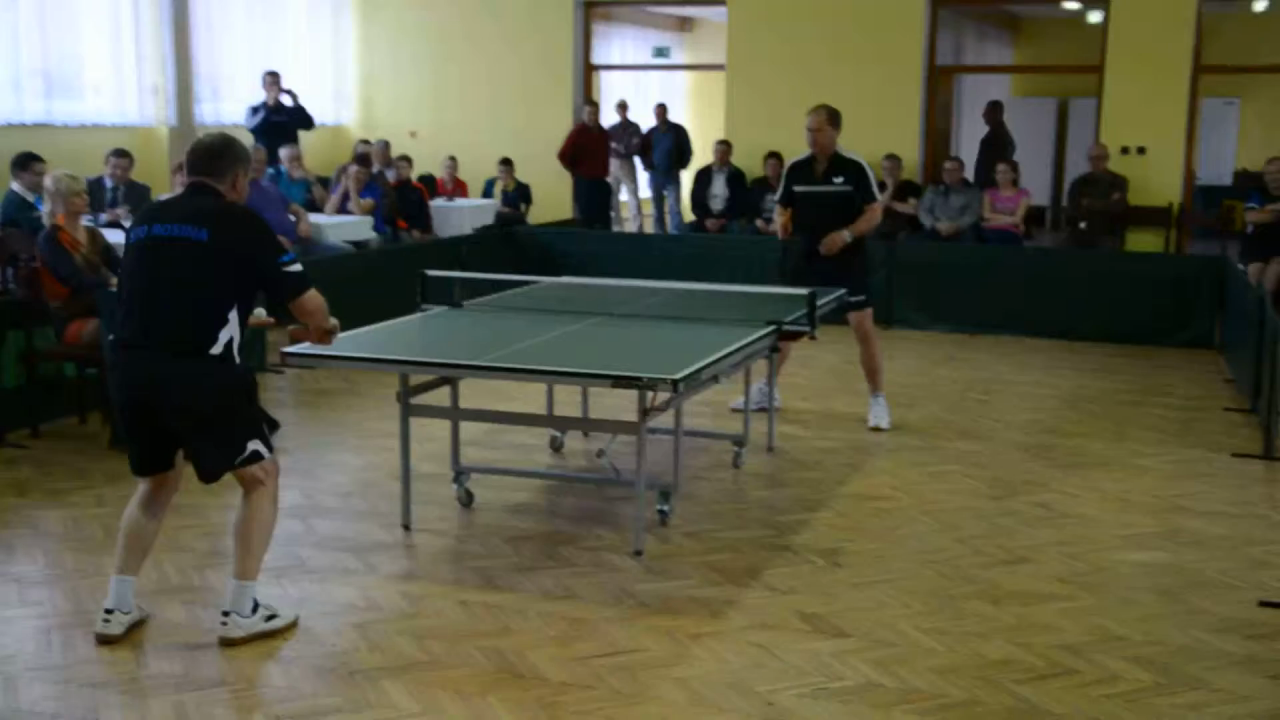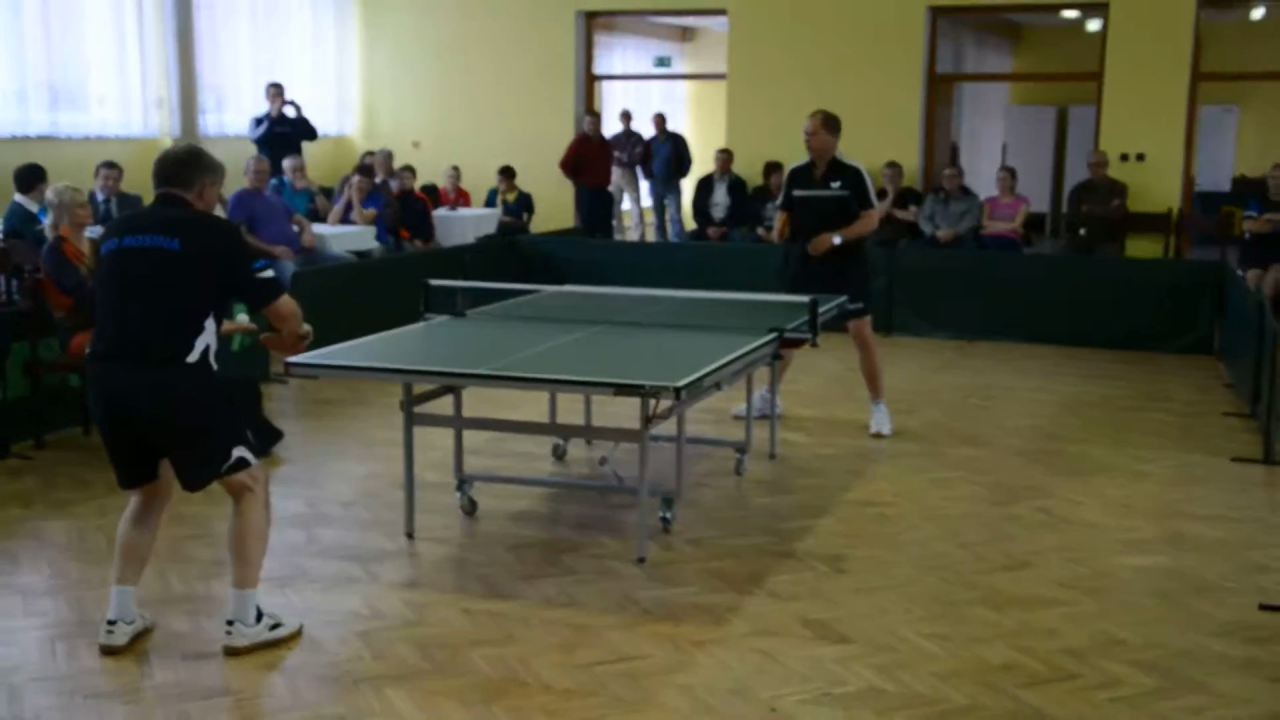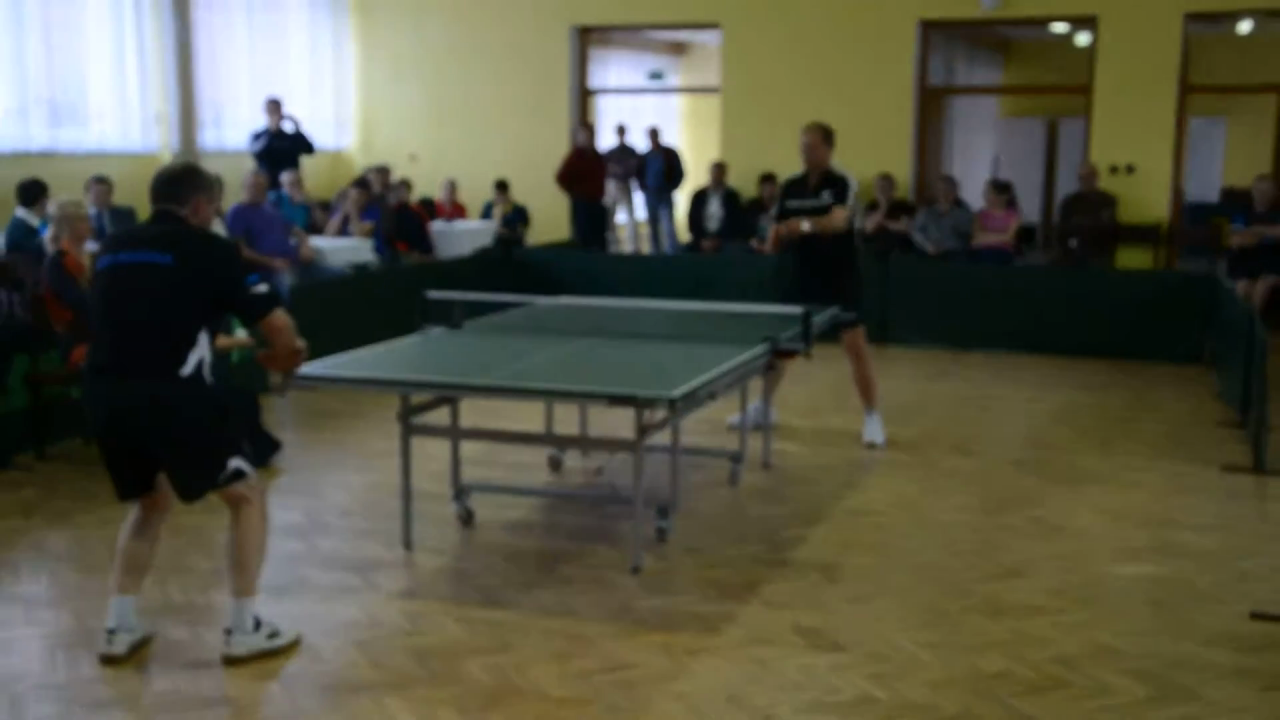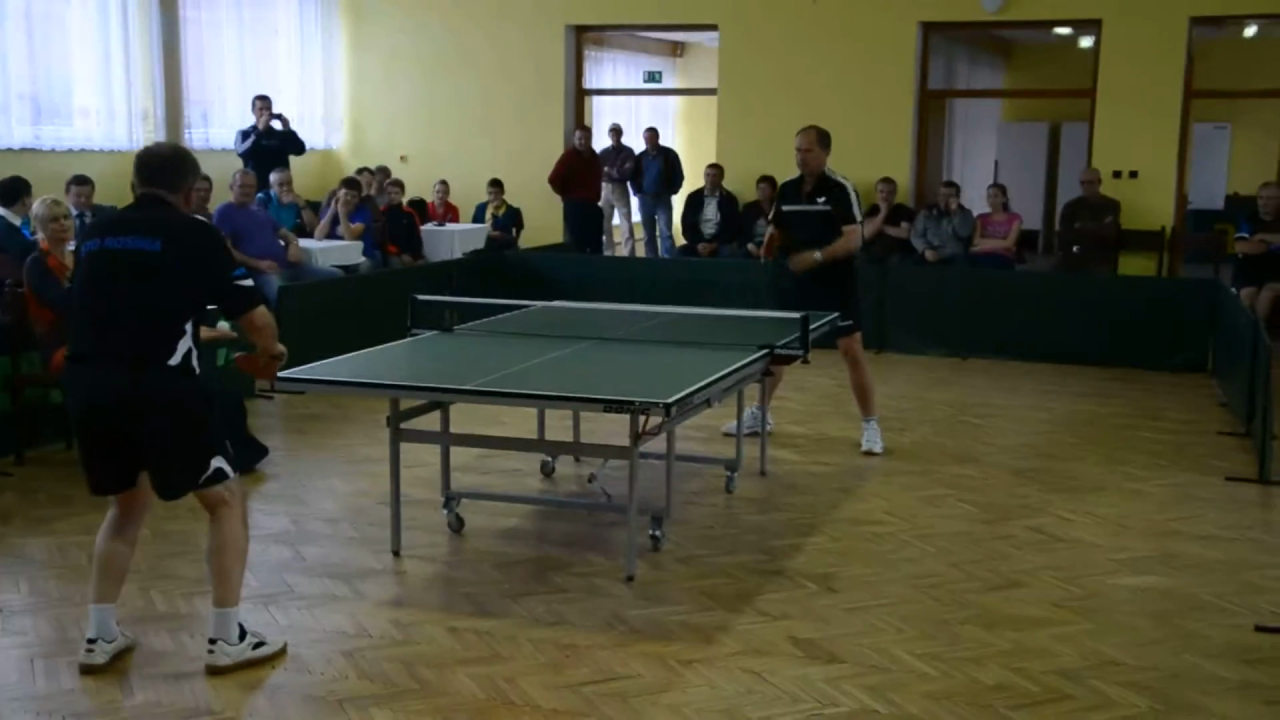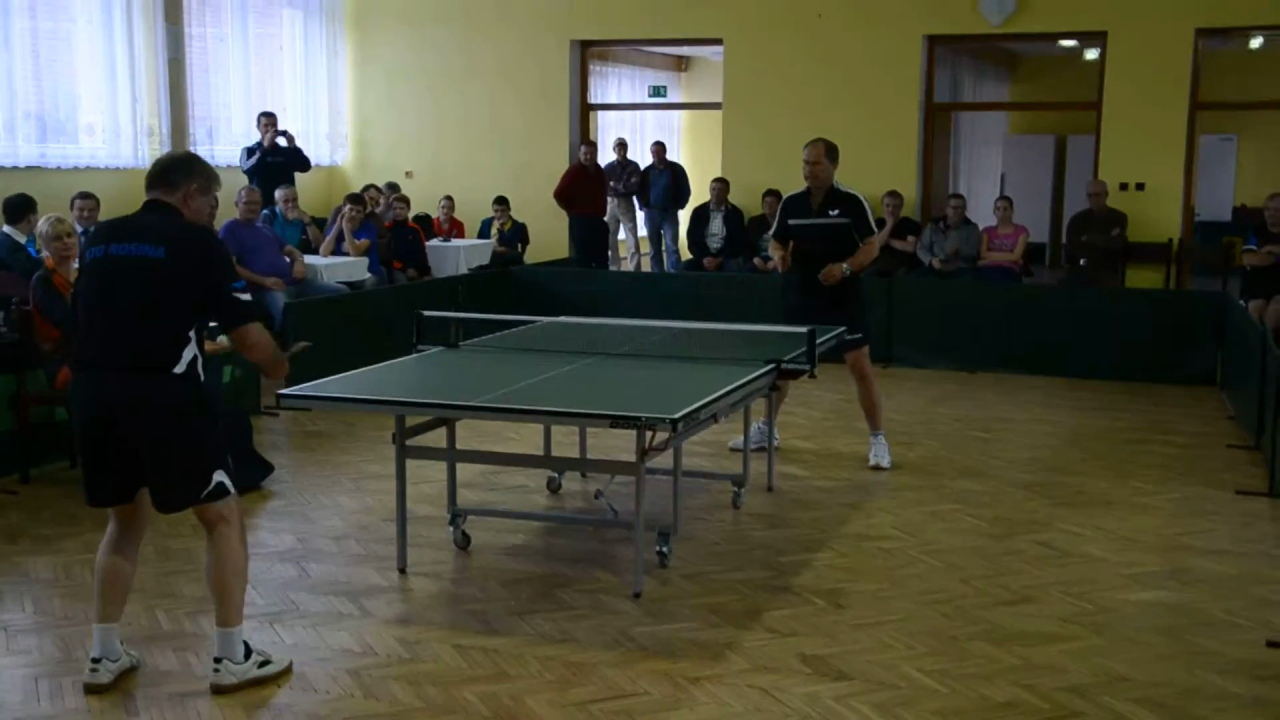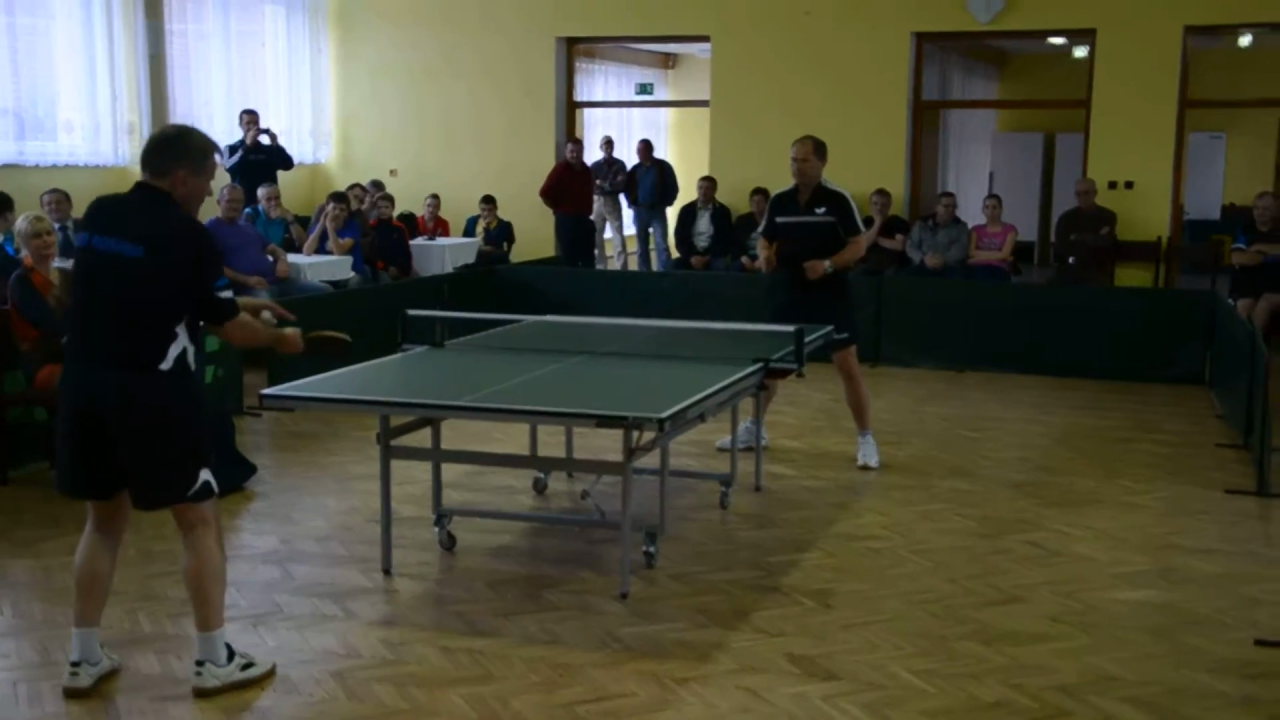
dt=0.5s
person 1, frame 1
left shoulder: (146, 221)
right shoulder: (241, 223)
right elbow: (309, 304)
right wrist: (323, 329)
left hip: (130, 370)
right hip: (197, 374)
left knee: (158, 482)
right knee: (261, 477)
left ankle: (117, 608)
right ankle: (241, 612)
person 1, frame 2
left shoulder: (117, 234)
right shoulder: (213, 232)
right elbow: (283, 310)
right wrist: (293, 336)
left hip: (108, 382)
right hip: (176, 383)
left knee: (149, 491)
right knee: (250, 485)
left ankle: (119, 619)
right ankle: (244, 621)
person 1, frame 3
left shoulder: (113, 250)
right shoulder: (207, 249)
right elbow: (276, 324)
right wrist: (289, 351)
left hip: (105, 396)
right hip: (171, 396)
left knee: (150, 502)
right knee: (247, 496)
left ankle: (119, 628)
right ankle: (243, 630)
person 1, frame 4
left shoulder: (95, 235)
right shoulder: (194, 235)
right elbow: (256, 318)
right wrist: (269, 352)
left hip: (88, 385)
right hip: (157, 386)
left knee: (127, 504)
right knee: (227, 500)
left ankle: (99, 638)
right ankle: (226, 640)
person 1, frame 5
left shoulder: (102, 238)
right shoulder: (197, 243)
right elbow: (245, 332)
right wrist: (278, 365)
left hip: (94, 393)
right hip: (161, 395)
left knee: (126, 520)
right knee: (223, 517)
left ankle: (104, 657)
right ankle: (232, 659)
person 1, frame 6
left shoulder: (97, 216)
right shoulder: (185, 234)
right elbow: (229, 328)
left wrist: (240, 304)
right wrist: (279, 339)
left hip: (85, 384)
right hip: (150, 390)
left knee: (104, 519)
right knee: (199, 521)
left ankle: (83, 660)
right ankle: (214, 661)
person 2, frame 1
left shoulder: (856, 168)
right shoulder: (795, 169)
left elbow: (874, 213)
right elbow: (783, 208)
left wrist: (846, 235)
right wrist: (782, 224)
left hip: (847, 261)
right hip: (804, 260)
left knee: (864, 329)
left ankle: (878, 401)
right ankle: (766, 389)
person 2, frame 2
left shoulder: (854, 174)
right shoulder: (795, 175)
left elbow: (870, 221)
right elbow: (784, 213)
left wrist: (835, 237)
right wrist: (780, 229)
left hip: (845, 268)
right hip: (803, 267)
left knee: (862, 336)
left ankle: (878, 408)
right ankle: (769, 397)
person 2, frame 3
left shoulder: (843, 184)
right shoulder: (791, 186)
left elbow: (839, 221)
right elbow: (781, 225)
left wrist: (804, 225)
right wrist: (774, 239)
left hip: (838, 279)
right hip: (799, 278)
left knee: (855, 346)
left ankle: (872, 417)
right ankle: (764, 406)
person 2, frame 4
left shoulder: (841, 189)
right shoulder: (787, 189)
left elbow: (853, 239)
right elbow: (776, 227)
left wrist: (816, 256)
right wrist: (770, 243)
left hip: (835, 285)
right hip: (794, 285)
left knee: (852, 352)
left ankle: (870, 426)
right ankle: (760, 414)
person 2, frame 5
left shoulder: (852, 203)
right shoulder: (790, 203)
left elbow: (872, 246)
right elbow: (775, 242)
left wrist: (846, 268)
right wrist: (779, 256)
left hip: (842, 299)
right hip: (799, 299)
left knee: (860, 367)
left ankle: (878, 440)
right ankle: (766, 429)
person 2, frame 6
left shoulder: (838, 200)
right shoulder: (779, 201)
left elbow: (858, 245)
right elbow: (765, 240)
left wrist: (828, 265)
right wrist: (765, 256)
left hip: (830, 297)
right hip: (788, 296)
left knee: (847, 367)
left ankle: (866, 439)
right ankle: (754, 428)
